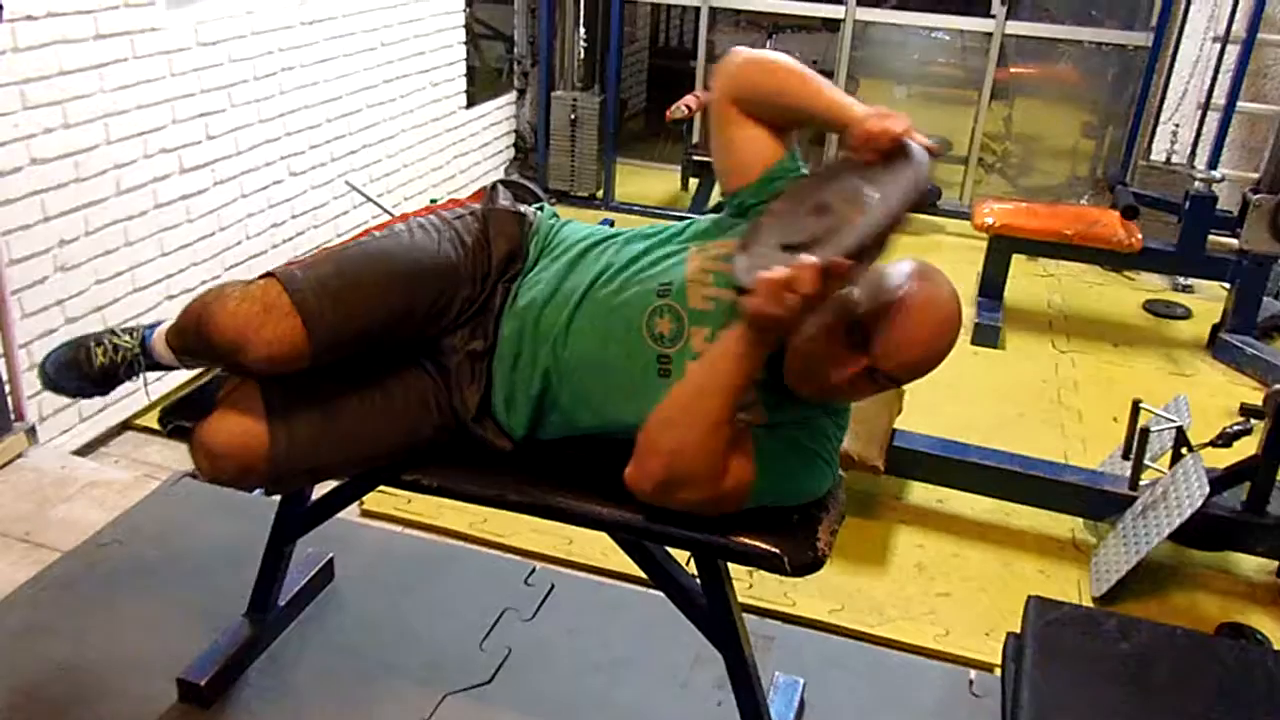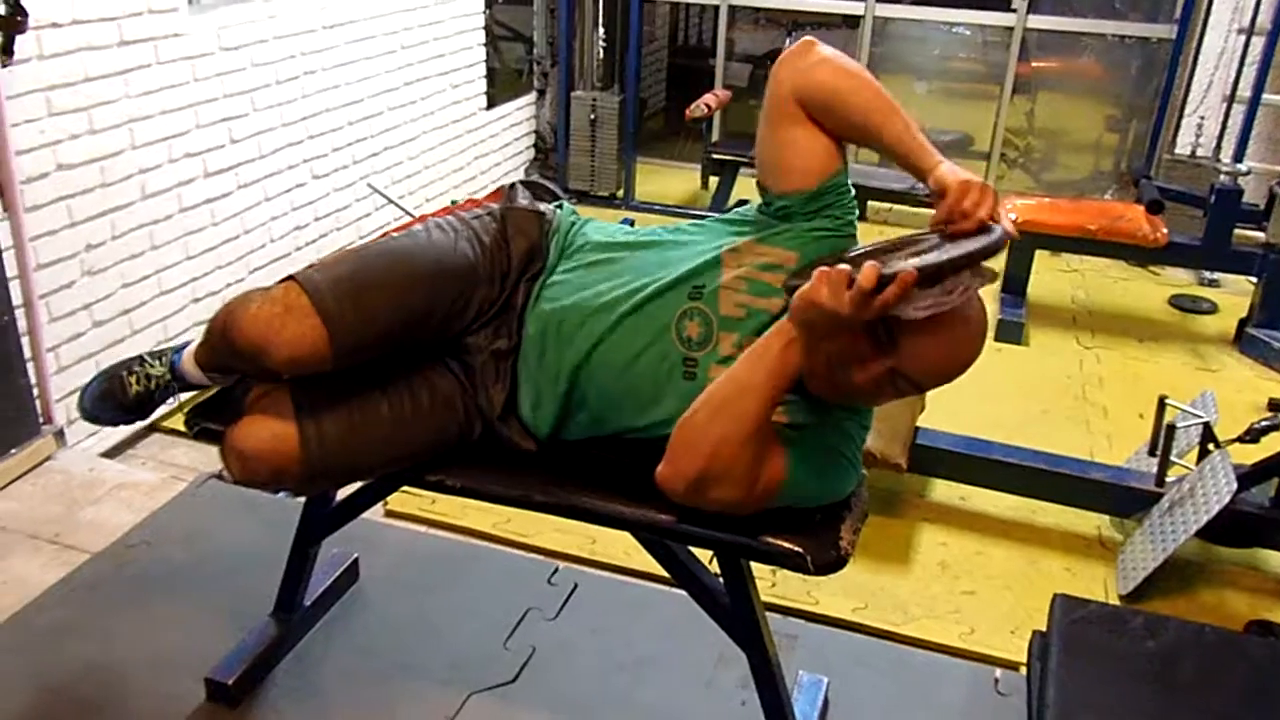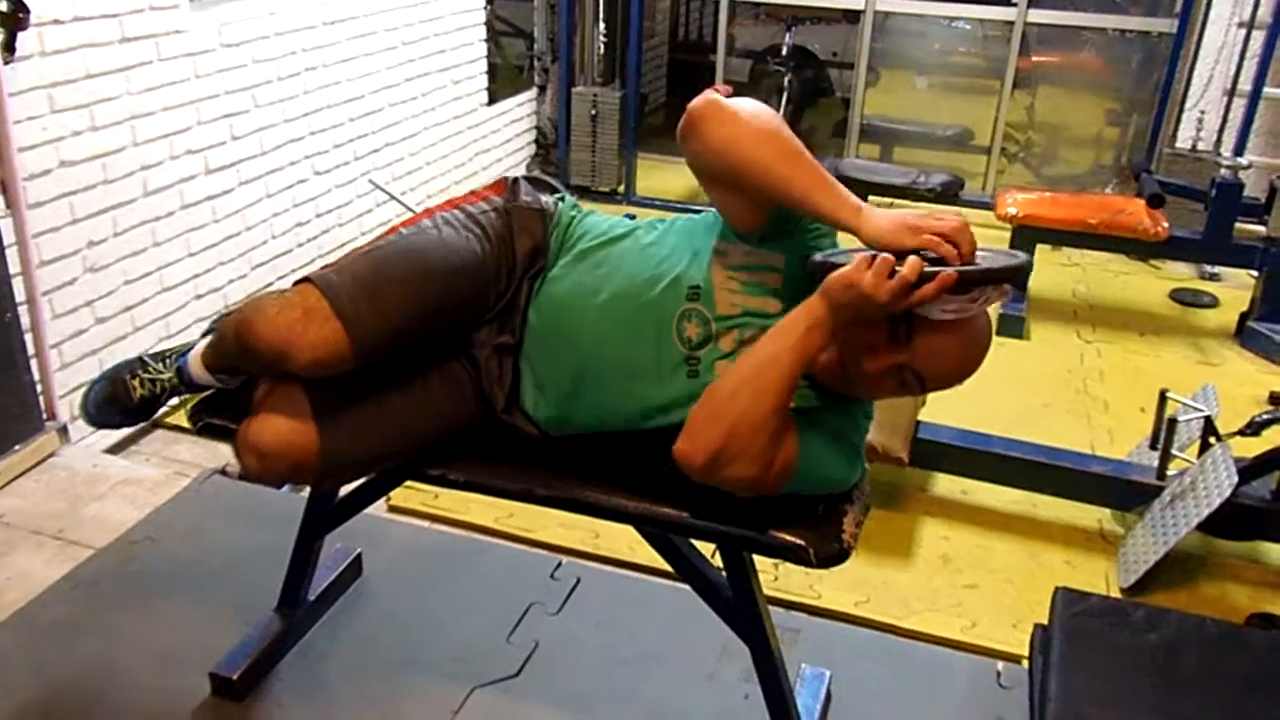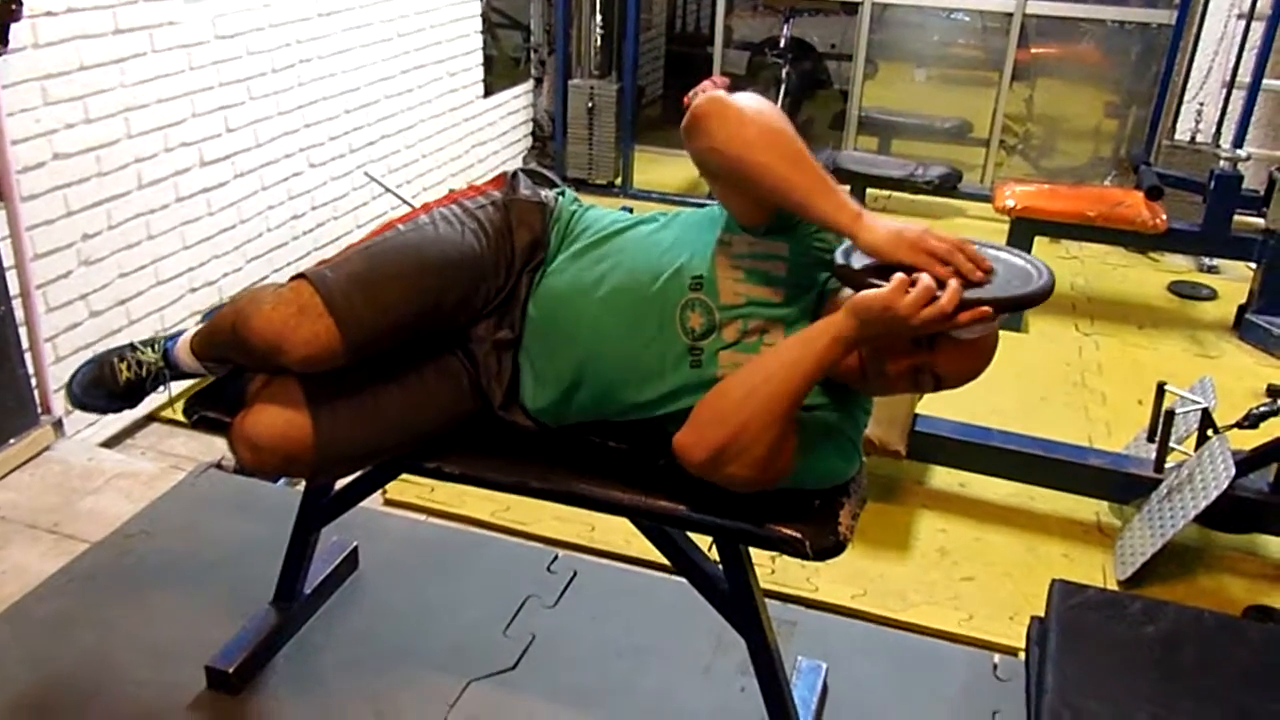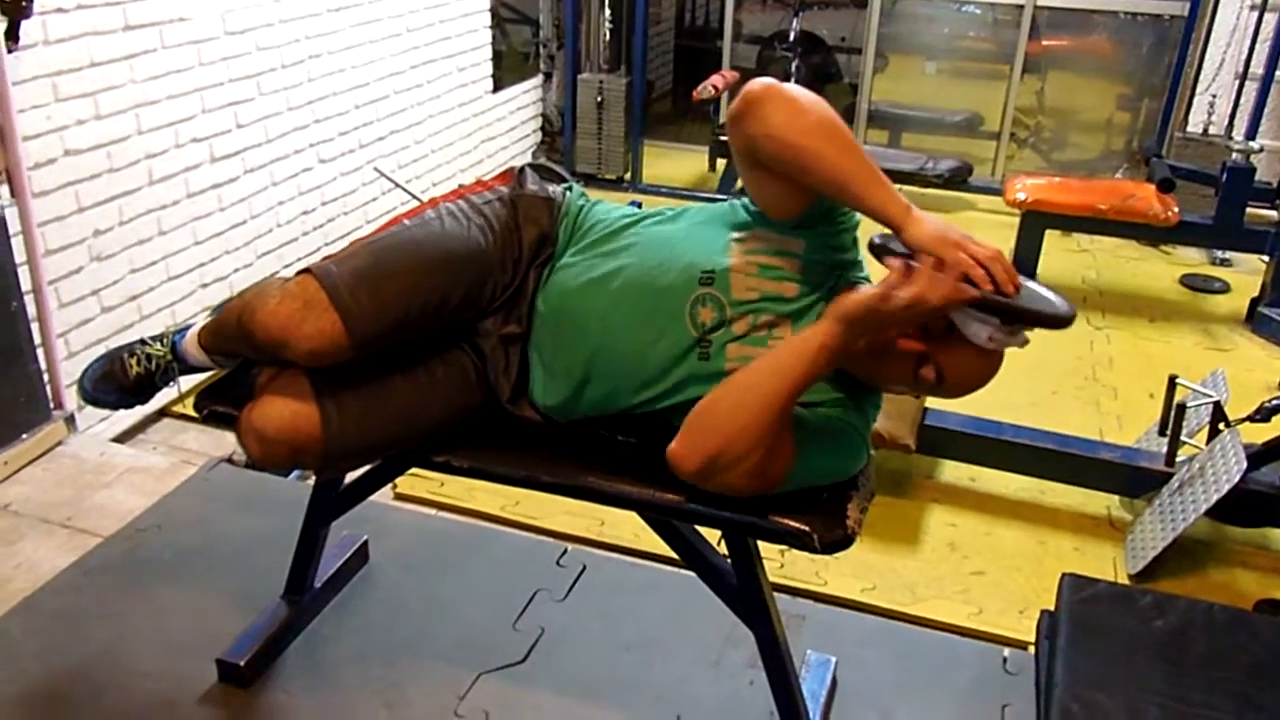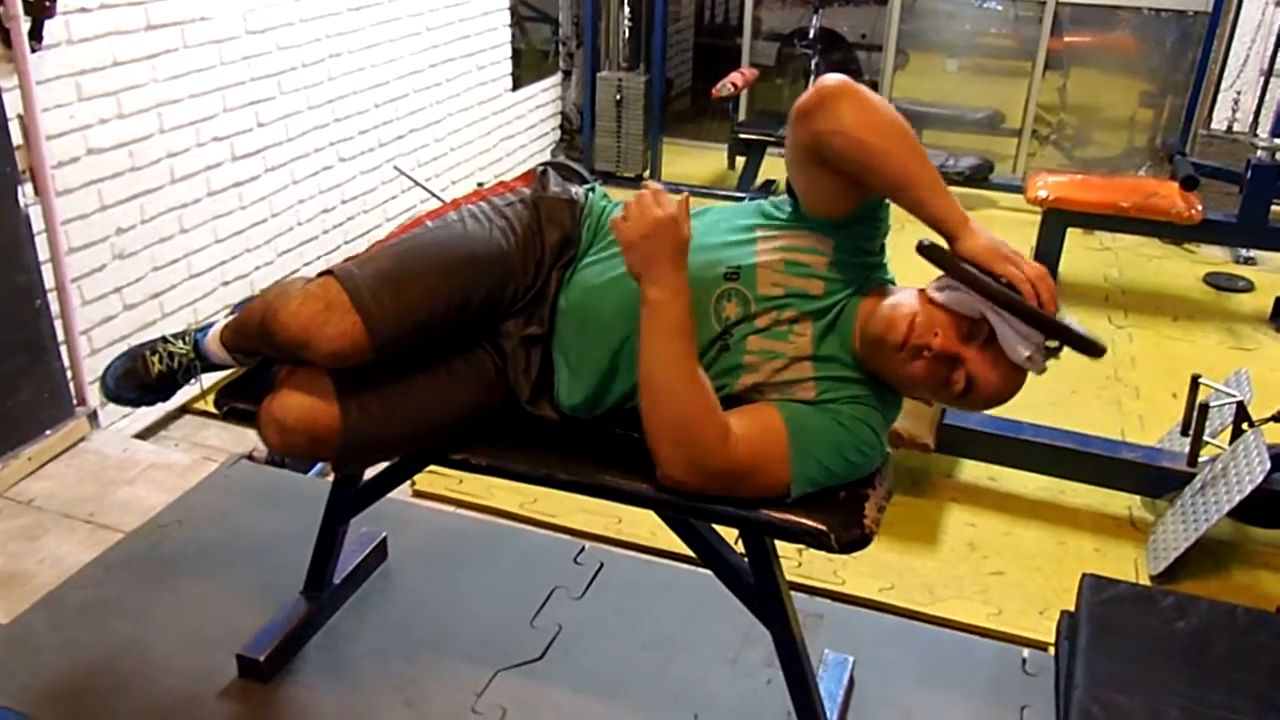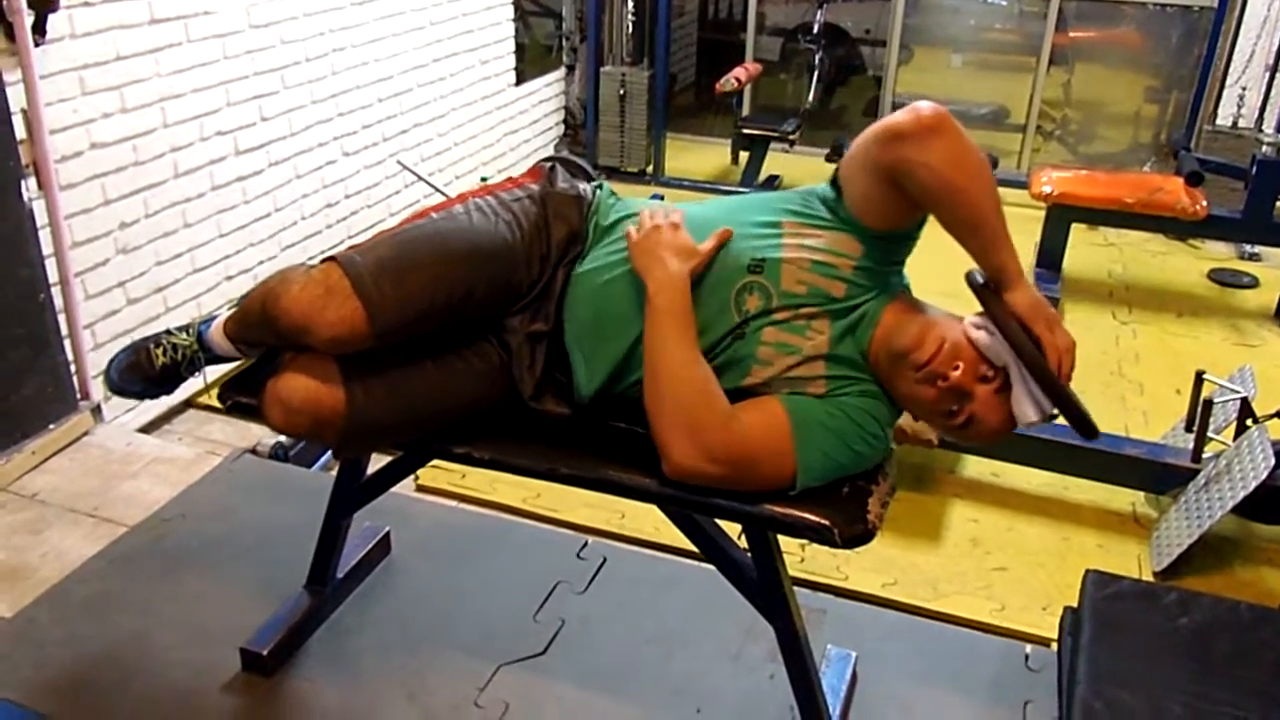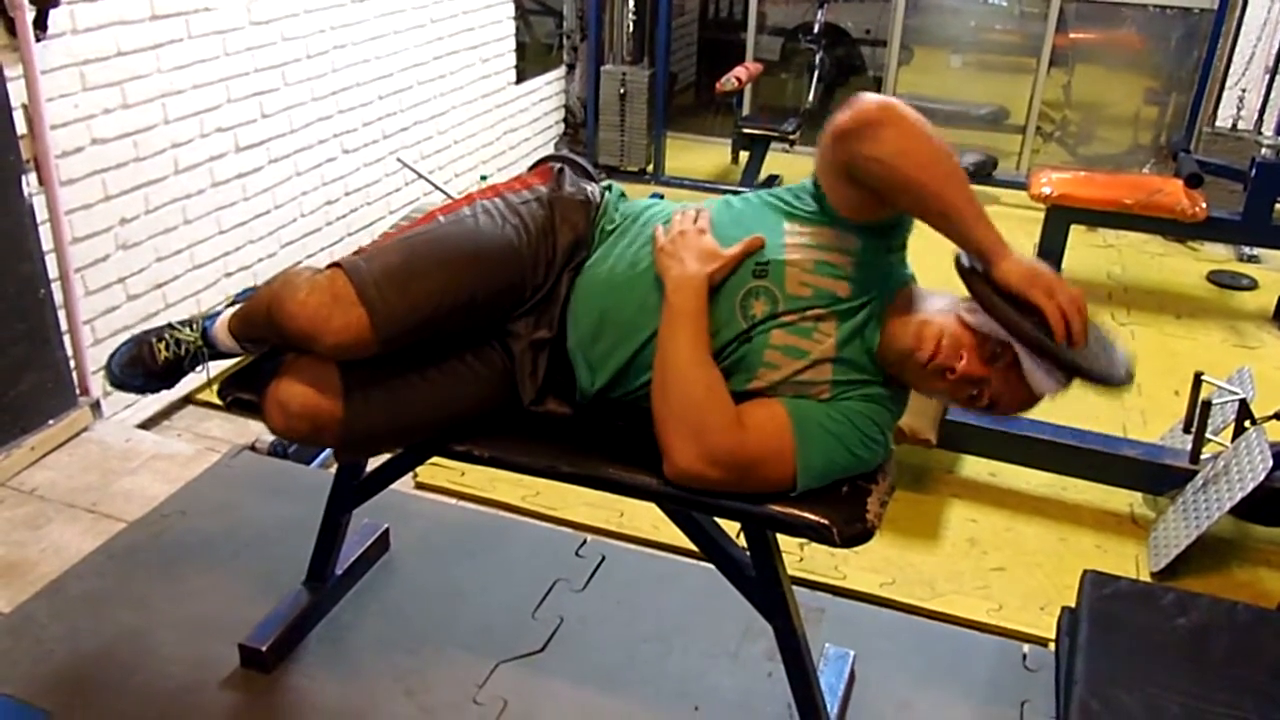
dt=0.4s
person 1, frame 1
left shoulder: (804, 452)
left elbow: (659, 476)
right elbow: (735, 80)
left wrist: (747, 333)
right wrist: (855, 114)
left hip: (476, 395)
left knee: (225, 449)
right knee: (258, 329)
right ankle: (172, 344)
person 1, frame 2
left shoulder: (826, 452)
right shoulder: (820, 237)
left elbow: (691, 477)
right elbow: (805, 67)
left wrist: (801, 337)
right wrist: (935, 166)
left hip: (500, 397)
left knee: (256, 452)
right knee: (270, 331)
left ankle: (249, 380)
right ankle: (198, 364)
person 1, frame 3
left shoulder: (829, 444)
right shoulder: (803, 242)
left elbow: (707, 454)
right elbow: (709, 122)
left wrist: (820, 314)
right wrist: (862, 216)
left hip: (504, 382)
left knee: (270, 447)
right knee: (300, 333)
left ankle: (244, 384)
right ankle: (206, 361)
person 1, frame 4
left shoulder: (829, 433)
right shoulder: (812, 233)
left elbow: (708, 448)
right elbow: (714, 117)
left wrist: (845, 331)
right wrist: (865, 223)
left hip: (504, 378)
left knee: (265, 439)
right knee: (291, 330)
left ankle: (238, 372)
right ankle: (195, 350)
person 1, frame 5
left shoulder: (833, 429)
right shoulder: (827, 237)
left elbow: (701, 456)
right elbow: (760, 108)
left wrist: (841, 335)
right wrist: (913, 220)
left hip: (511, 371)
left knee: (274, 431)
right knee: (296, 324)
left ankle: (241, 368)
right ankle: (199, 344)
person 1, frame 6
left shoulder: (848, 430)
right shoulder: (853, 240)
left elbow: (689, 460)
right elbow: (828, 105)
left wrist: (664, 285)
right wrist: (965, 233)
left hip: (529, 373)
left knee: (294, 422)
right knee: (321, 327)
left ankle: (263, 361)
right ankle: (225, 339)
person 1, frame 7
left shoulder: (851, 428)
right shoulder: (873, 247)
left elbow: (695, 450)
right elbow: (920, 132)
left wrist: (666, 283)
right wrist: (1016, 287)
left hip: (538, 362)
left knee: (298, 403)
right knee: (319, 310)
left ankle: (258, 358)
right ankle: (223, 332)
person 1, frame 8
left shoulder: (856, 427)
right shoulder: (872, 236)
left elbow: (696, 455)
right elbow: (869, 122)
left wrist: (686, 285)
right wrist: (1003, 257)
left hip: (541, 364)
left knee: (297, 409)
right knee: (325, 319)
left ankle: (267, 345)
right ankle: (232, 326)
